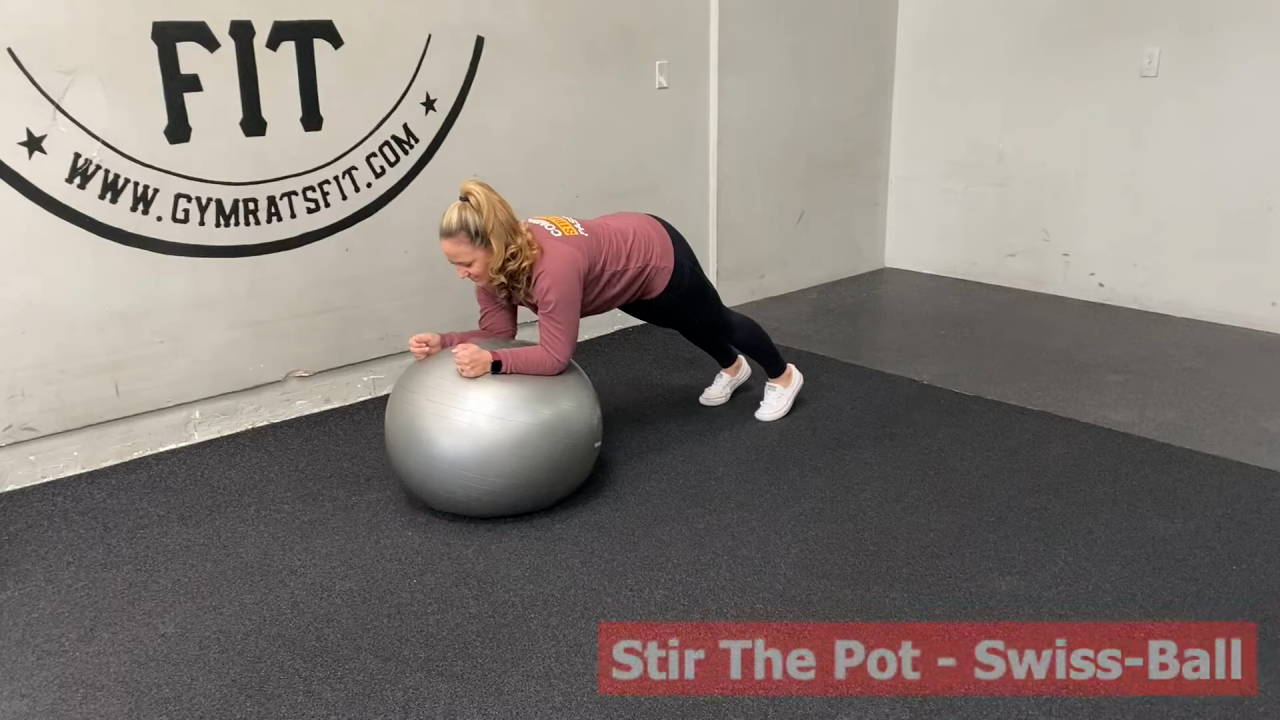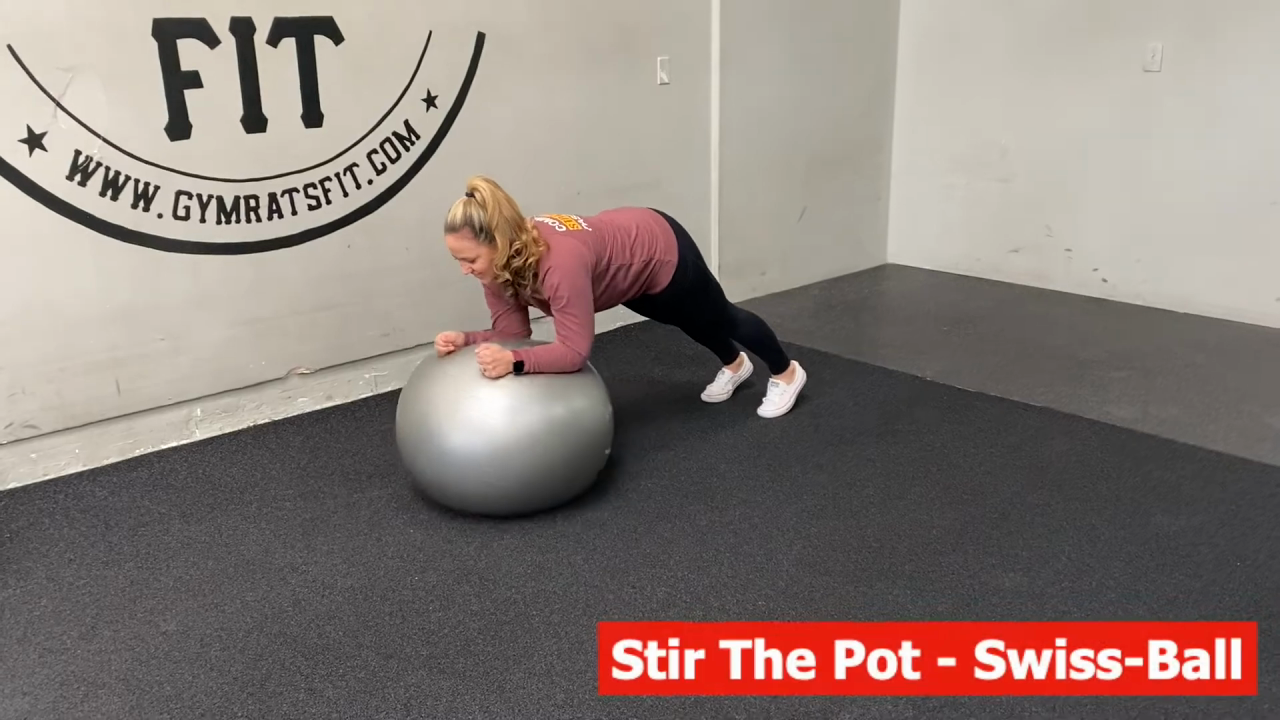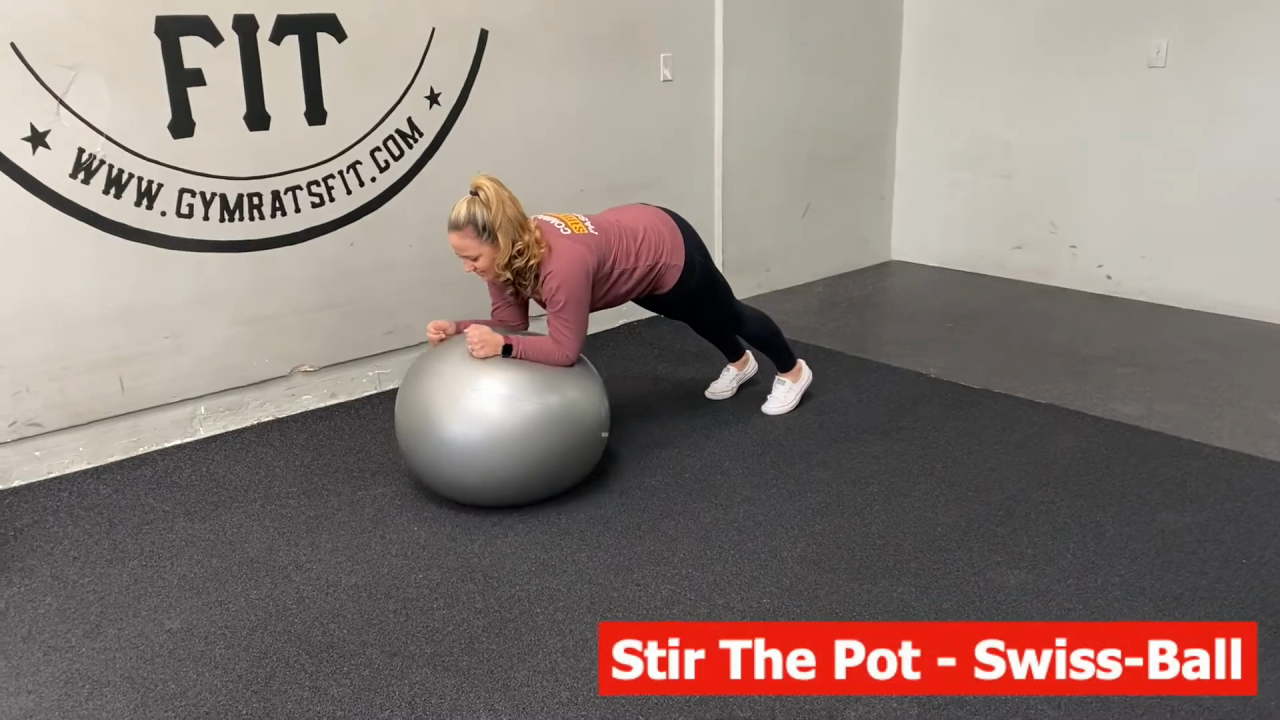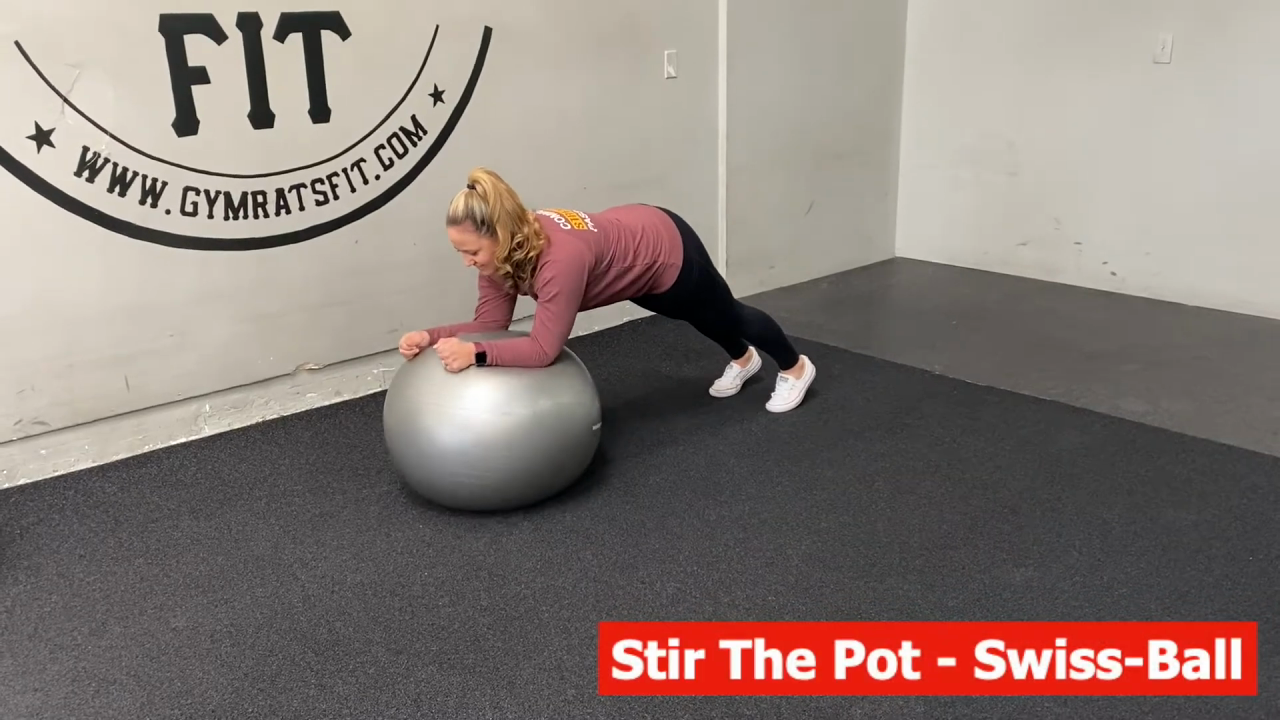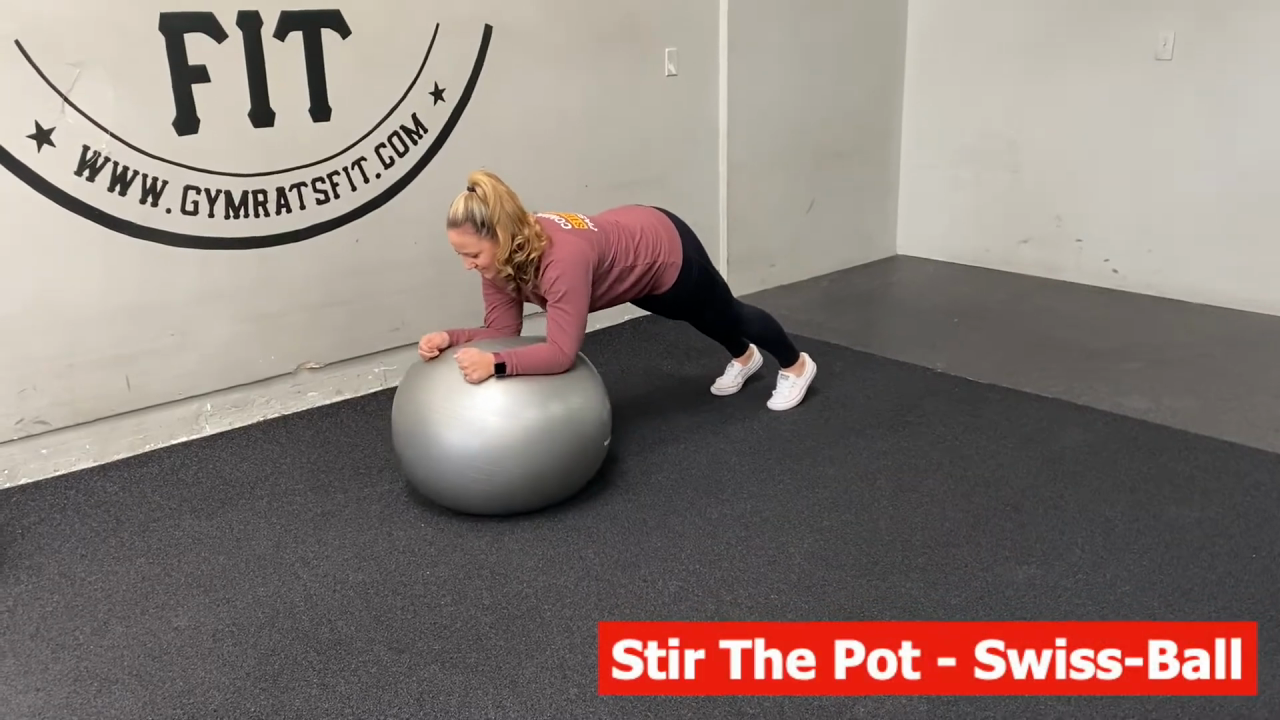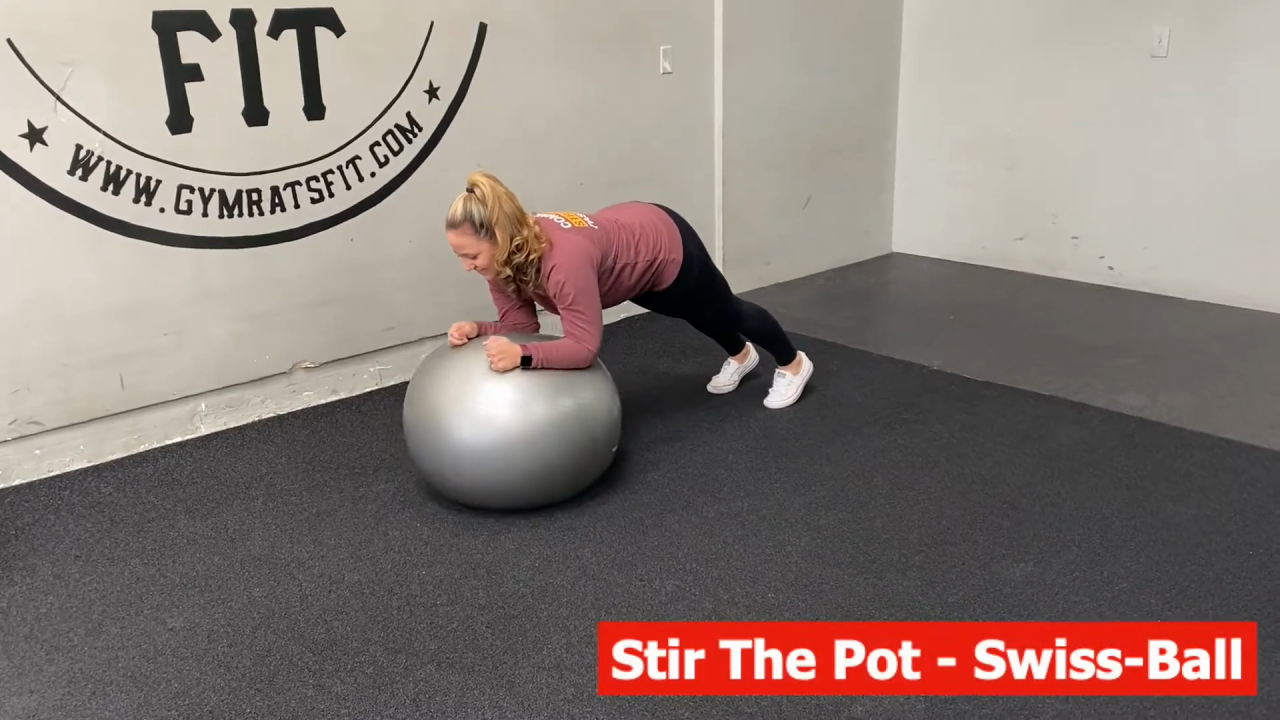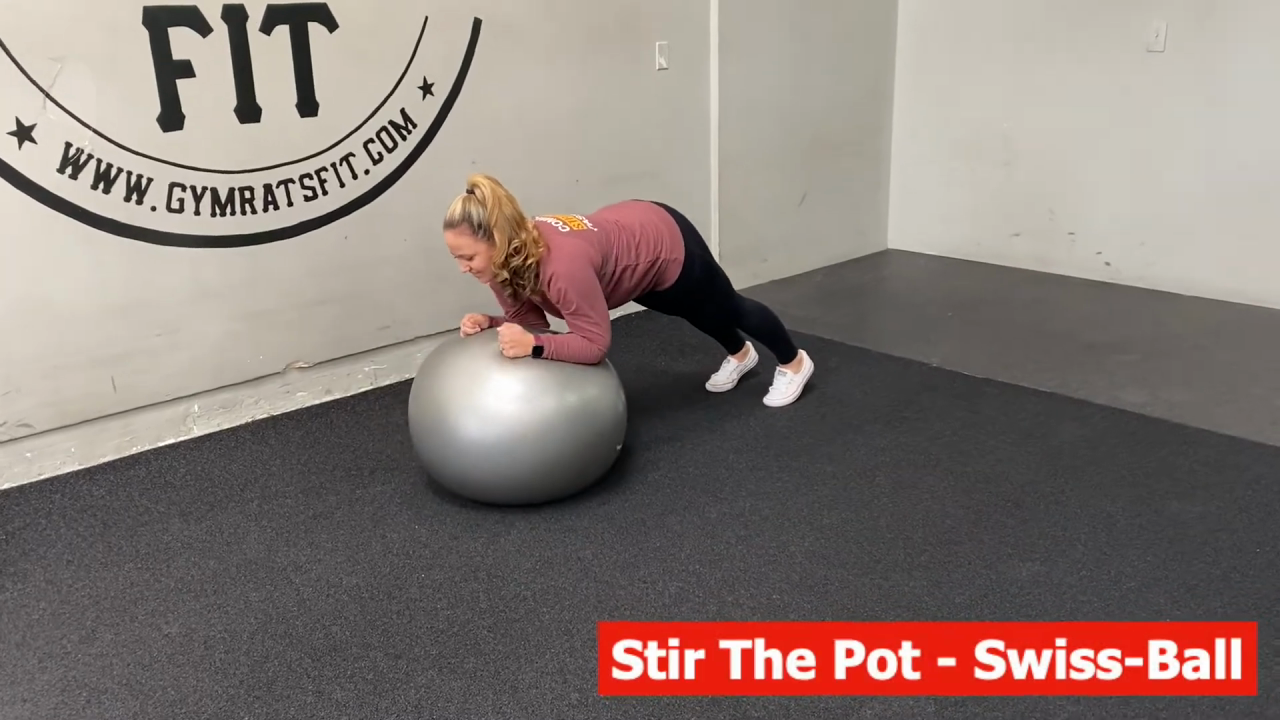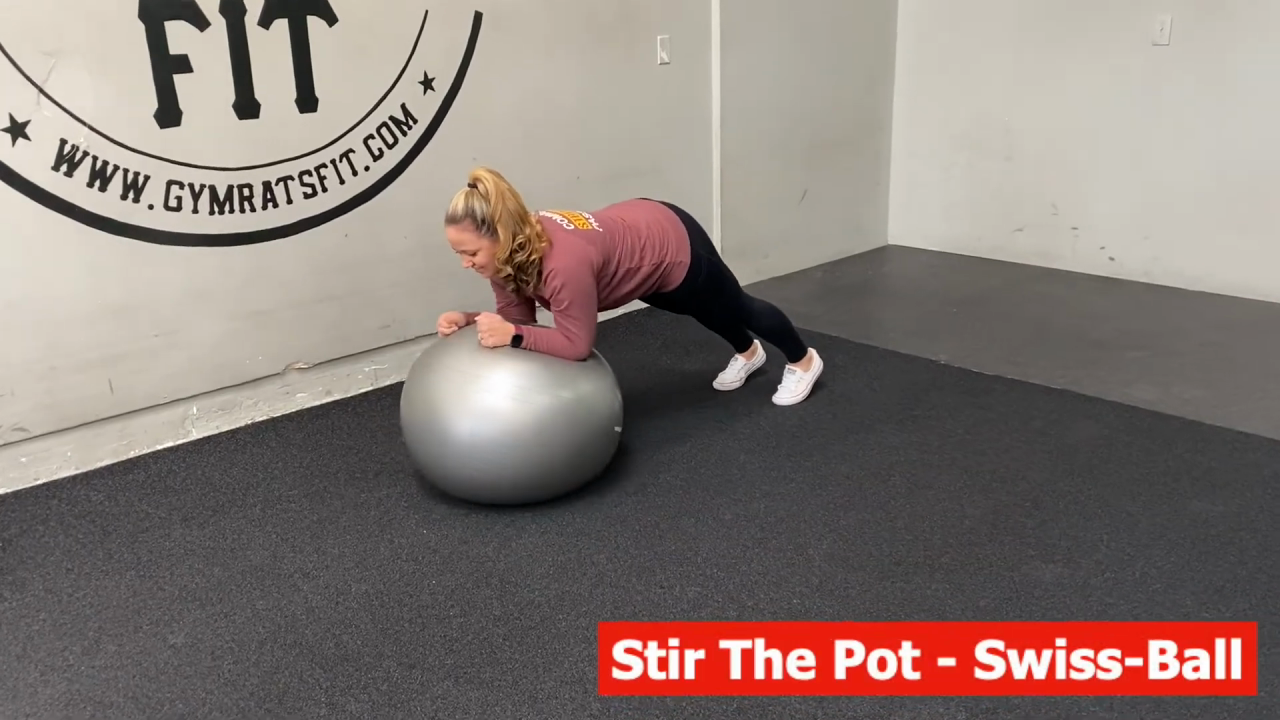
dt=0.4s
person 1, frame 1
left shoulder: (554, 266)
right shoulder: (493, 260)
left elbow: (555, 355)
right elbow: (497, 334)
left wrist: (490, 362)
right wrist: (443, 342)
left hip: (658, 259)
right hip: (621, 243)
left knee: (714, 322)
right knee: (686, 324)
left ankle: (782, 376)
right ankle: (732, 368)
person 1, frame 2
left shoulder: (561, 262)
right shoulder: (498, 260)
left elbow: (575, 349)
right elbow: (511, 332)
left wrist: (513, 360)
right wrist: (466, 339)
left hip: (661, 253)
right hip: (623, 235)
left knee: (717, 317)
right knee: (685, 320)
left ankle: (786, 373)
right ankle: (734, 365)
person 1, frame 3
left shoulder: (563, 264)
right shoulder: (505, 254)
left elbow: (565, 350)
right elbow: (510, 323)
left wrist: (501, 346)
right wrist: (458, 327)
left hip: (669, 253)
right hip: (631, 229)
left knee: (725, 313)
right knee: (696, 316)
left ankle: (792, 371)
right ankle: (739, 363)
person 1, frame 4
left shoulder: (561, 258)
right shoulder: (500, 250)
left elbow: (544, 348)
right elbow: (489, 323)
left wrist: (474, 354)
right wrist: (431, 336)
left hip: (667, 253)
right hip: (628, 234)
left knee: (725, 314)
right knee: (701, 316)
left ankle: (795, 368)
right ankle: (743, 359)
person 1, frame 5
left shoulder: (563, 258)
right shoulder: (499, 256)
left elbow: (562, 351)
right elbow: (501, 330)
left wrist: (495, 364)
right wrist: (451, 337)
left hip: (666, 253)
right hip: (628, 237)
left knee: (724, 313)
right knee: (701, 316)
left ankle: (796, 365)
right ankle: (744, 357)
person 1, frame 6
left shoulder: (564, 259)
right shoulder: (501, 258)
left elbow: (584, 346)
right elbow: (519, 325)
left wrist: (521, 355)
right wrist: (478, 330)
left hip: (666, 250)
right hip: (627, 231)
left knee: (723, 310)
right knee: (696, 312)
left ankle: (793, 364)
right ankle: (740, 356)
person 1, frame 7
left shoulder: (563, 264)
right shoulder: (502, 258)
left elbow: (595, 343)
right elbow: (528, 321)
left wrist: (532, 344)
right wrist: (488, 322)
left hip: (668, 248)
right hip: (628, 228)
left knee: (725, 307)
right knee: (696, 310)
left ankle: (794, 362)
right ankle: (740, 354)
person 1, frame 8
left shoulder: (564, 261)
right shoulder: (506, 250)
left elbow: (576, 345)
right elbow: (518, 318)
left wrist: (511, 335)
right wrist: (469, 320)
left hip: (673, 248)
right hip: (636, 226)
left knee: (734, 306)
right knee: (705, 309)
left ankle: (803, 360)
right ankle: (747, 352)
